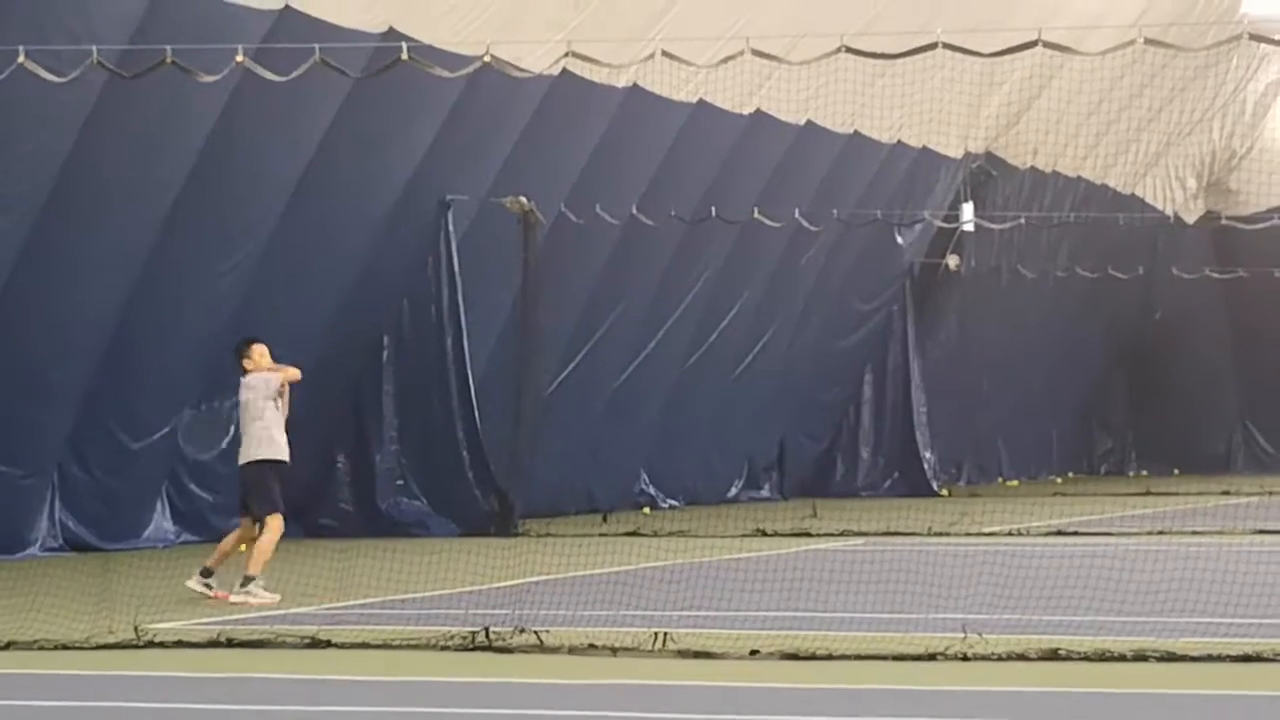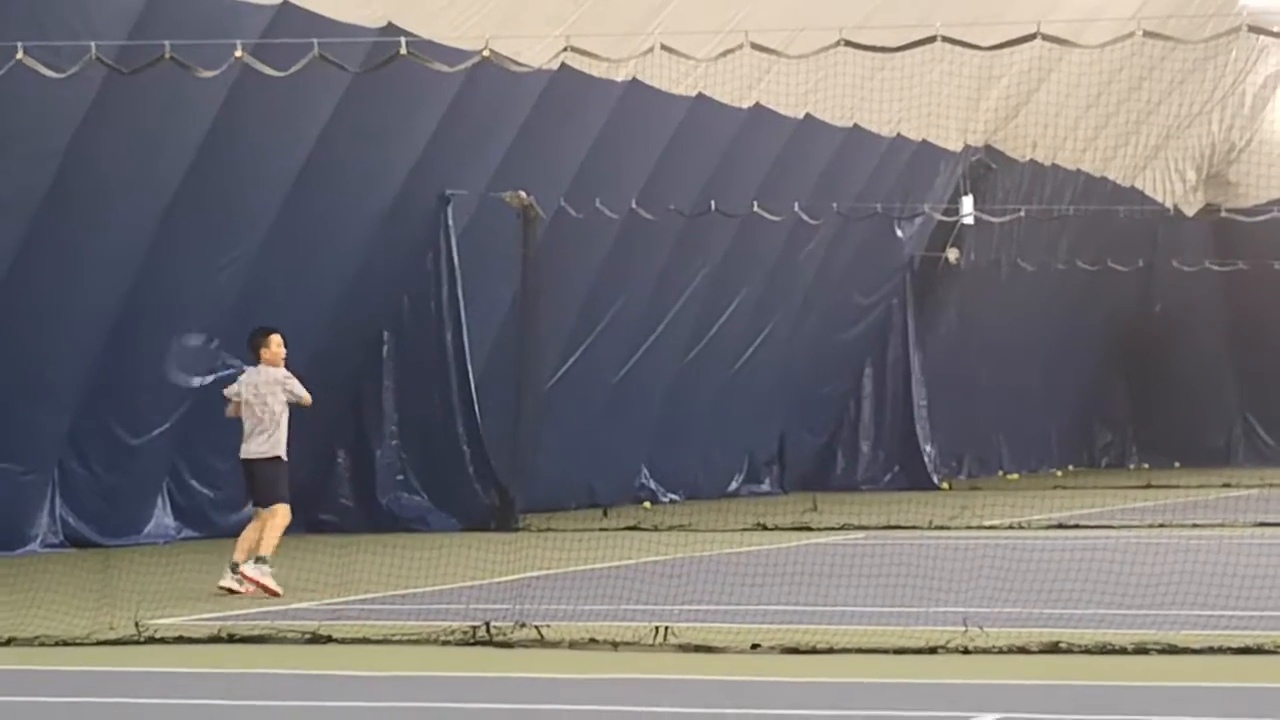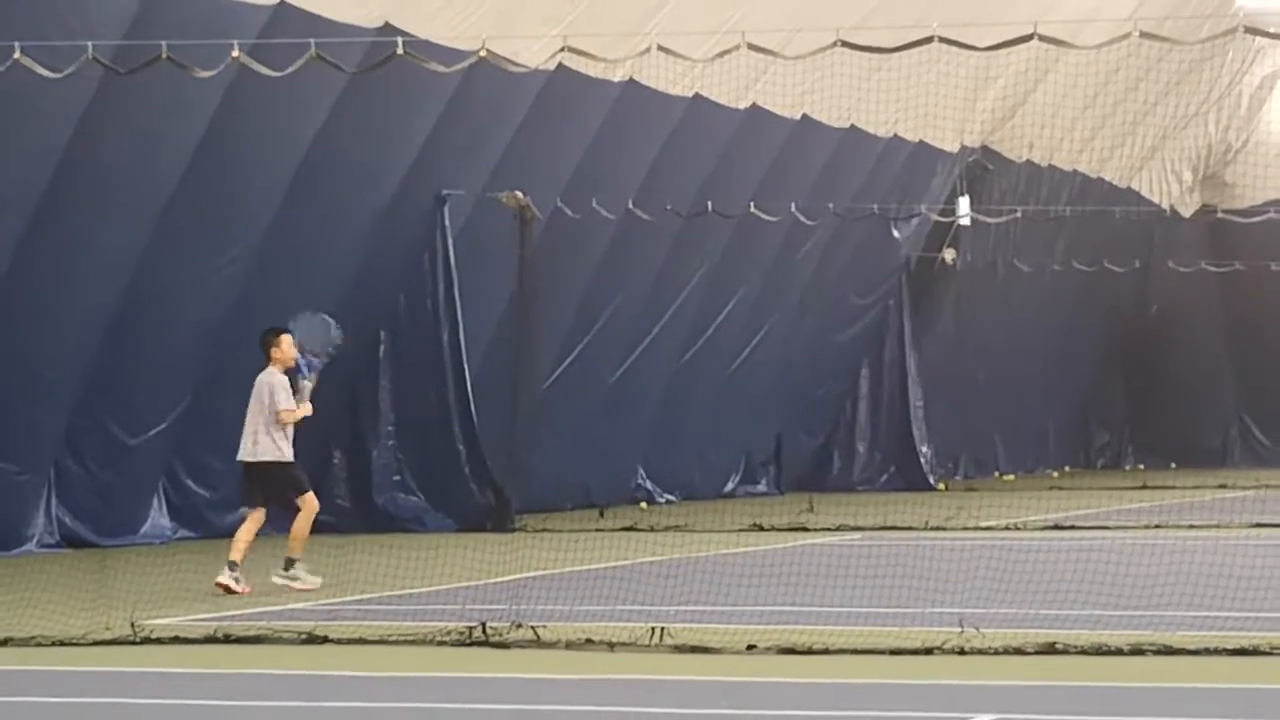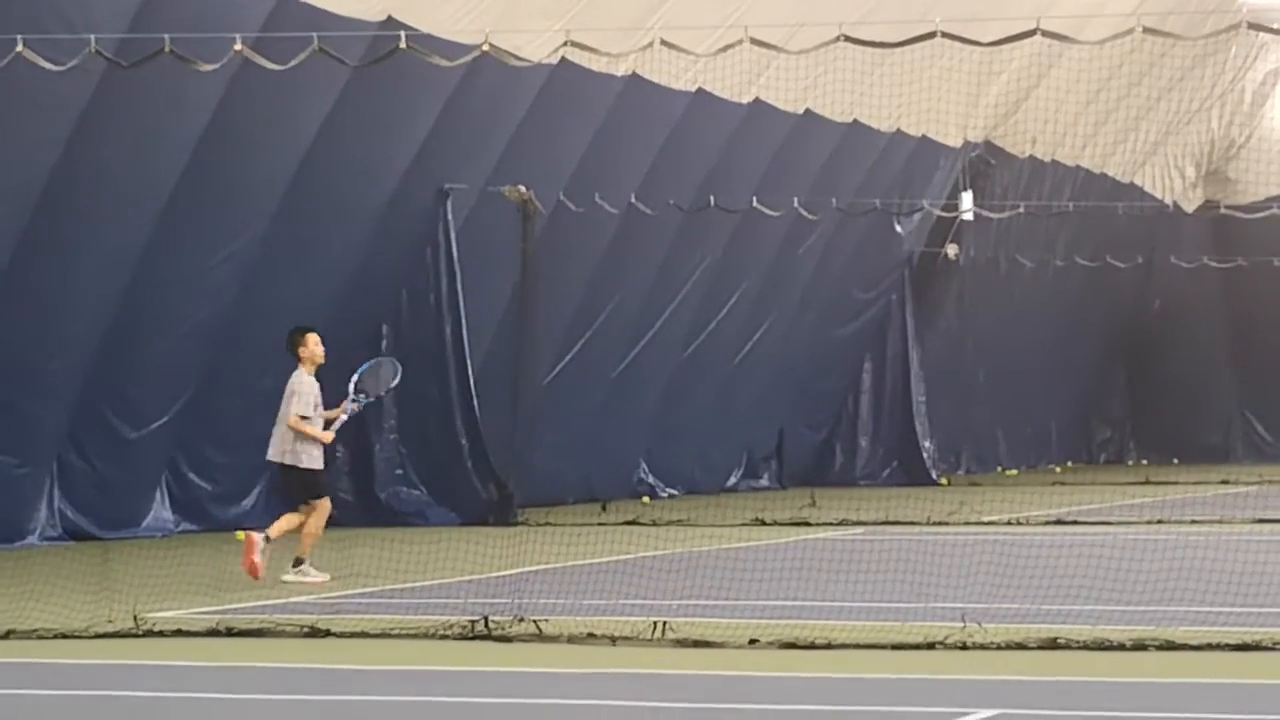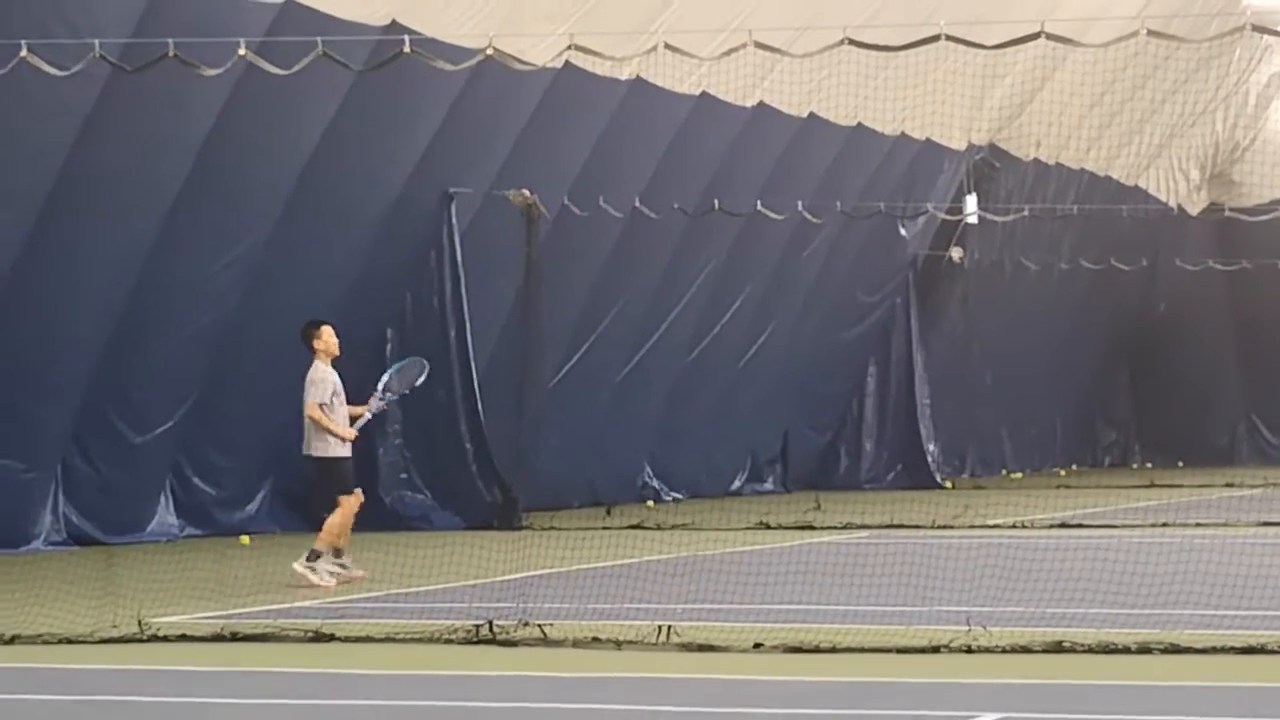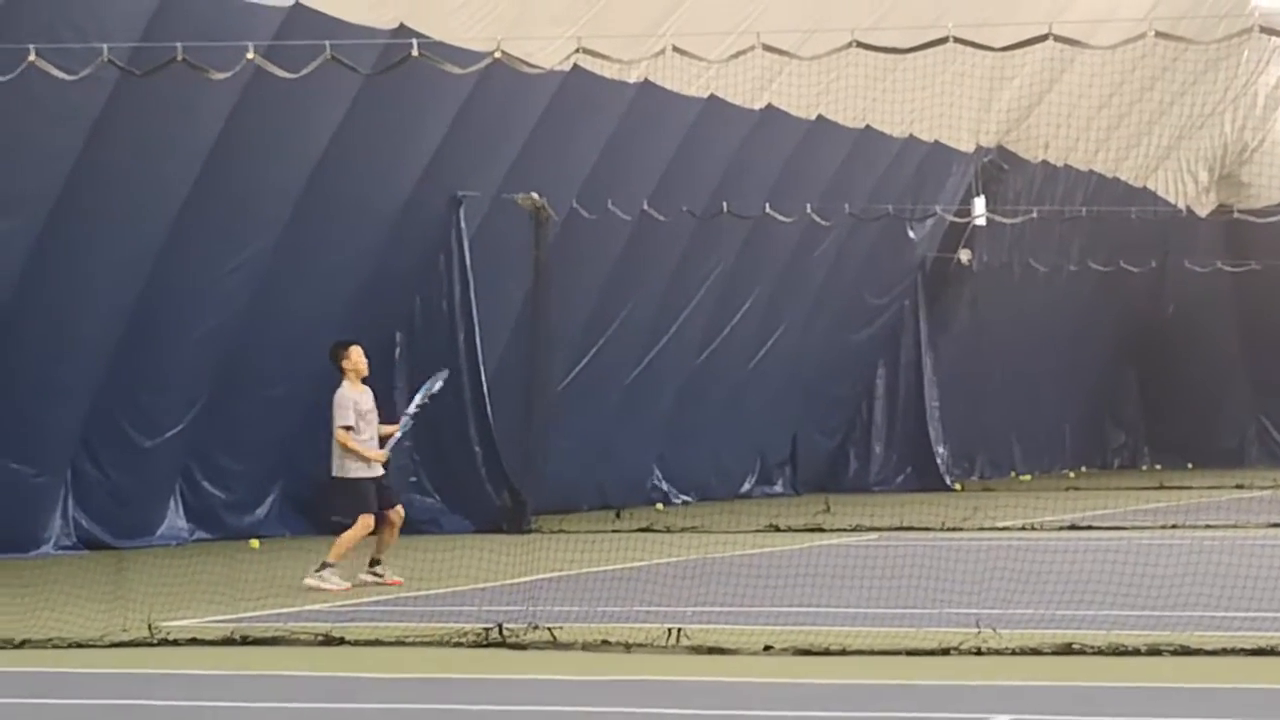
dt=0.2s
person 1, frame 1
left shoulder: (263, 389)
right shoulder: (256, 381)
left elbow: (279, 420)
right elbow: (295, 374)
left wrist: (282, 389)
right wrist: (277, 372)
left hip: (263, 463)
right hip: (260, 463)
left knee: (248, 528)
right knee: (274, 525)
left ankle: (204, 576)
right ankle: (248, 586)
person 1, frame 2
left shoulder: (244, 379)
right shoulder: (280, 376)
left elbow: (232, 412)
right elbow: (306, 399)
left hip: (249, 456)
right hip: (268, 455)
left knee: (261, 517)
right knee: (280, 514)
left ankle: (233, 573)
right ankle: (257, 566)
person 1, frame 3
left shoulder: (264, 379)
right shoulder: (278, 380)
right elbow: (285, 417)
left wrist: (300, 405)
right wrist: (303, 411)
left hip: (253, 458)
right hip: (273, 457)
left knee: (255, 517)
right knee: (309, 505)
left ankle: (232, 572)
right ankle: (291, 567)
person 1, frame 4
left shoulder: (304, 381)
right shoulder: (305, 384)
right elbow: (293, 421)
left wrist: (338, 412)
right wrist: (320, 436)
left hip: (289, 457)
right hip: (301, 458)
left knee: (303, 513)
right knee: (322, 508)
left ankle: (263, 538)
right ankle: (299, 567)
person 1, frame 5
left shoulder: (330, 373)
right shoulder: (319, 374)
right elbow: (312, 411)
left wrist: (365, 409)
right wrist: (340, 431)
left hip: (337, 451)
right hip: (327, 451)
left knee: (356, 499)
right knee: (347, 505)
left ankle: (336, 557)
right ankle: (312, 562)
person 1, frame 6
left shoulder: (366, 392)
right shoulder: (345, 396)
right elbow: (341, 436)
left wrist: (395, 428)
right wrist: (368, 454)
left hip: (373, 470)
right hip: (352, 471)
left knee: (396, 516)
right knee: (365, 525)
left ankle: (375, 568)
right ankle: (322, 572)
